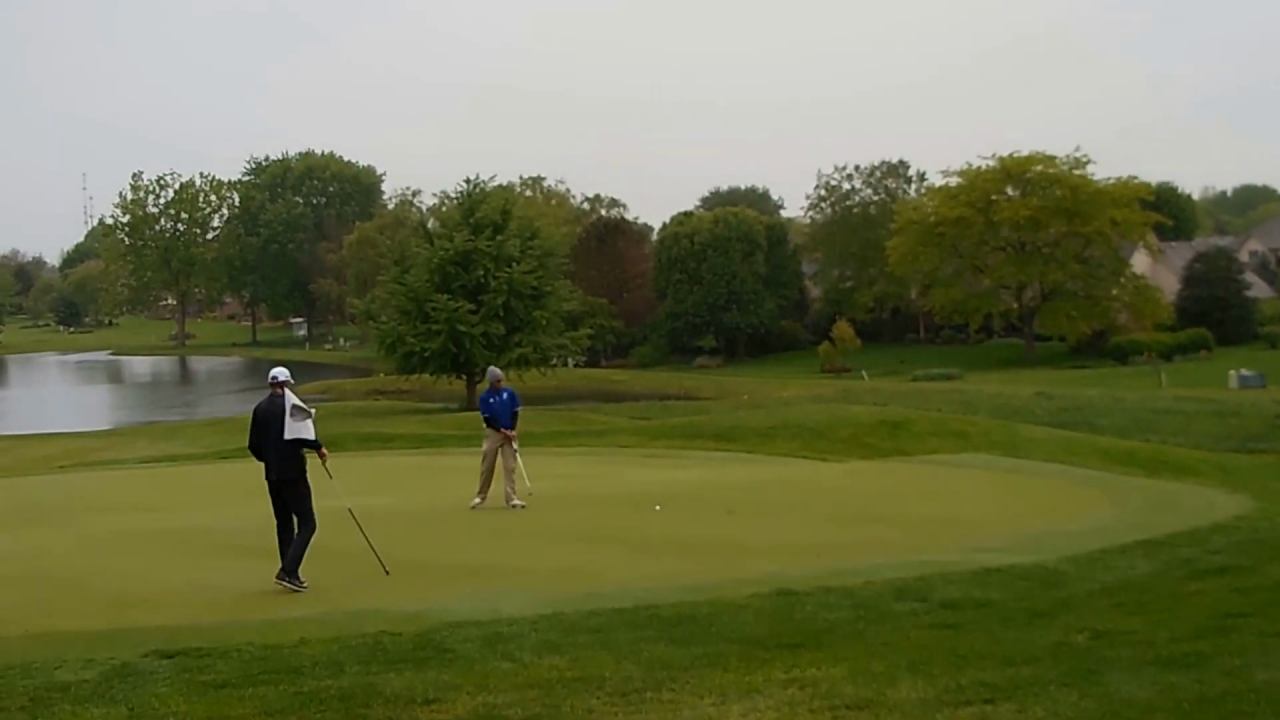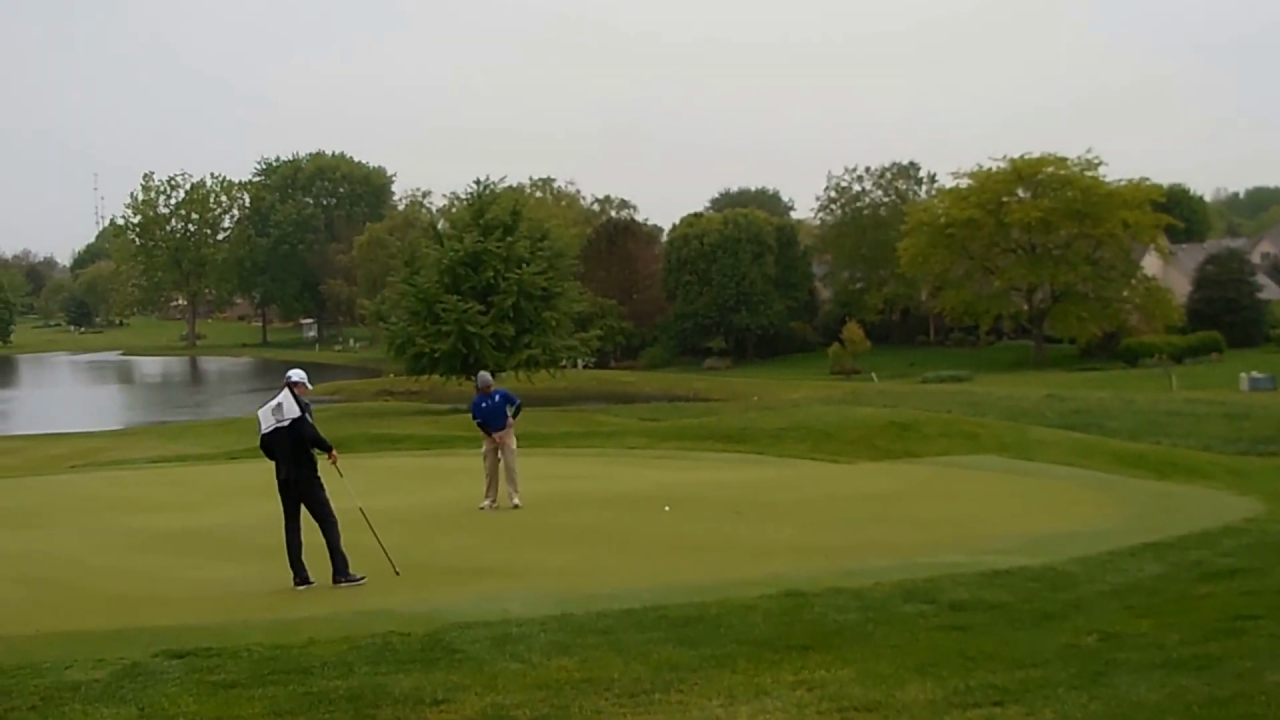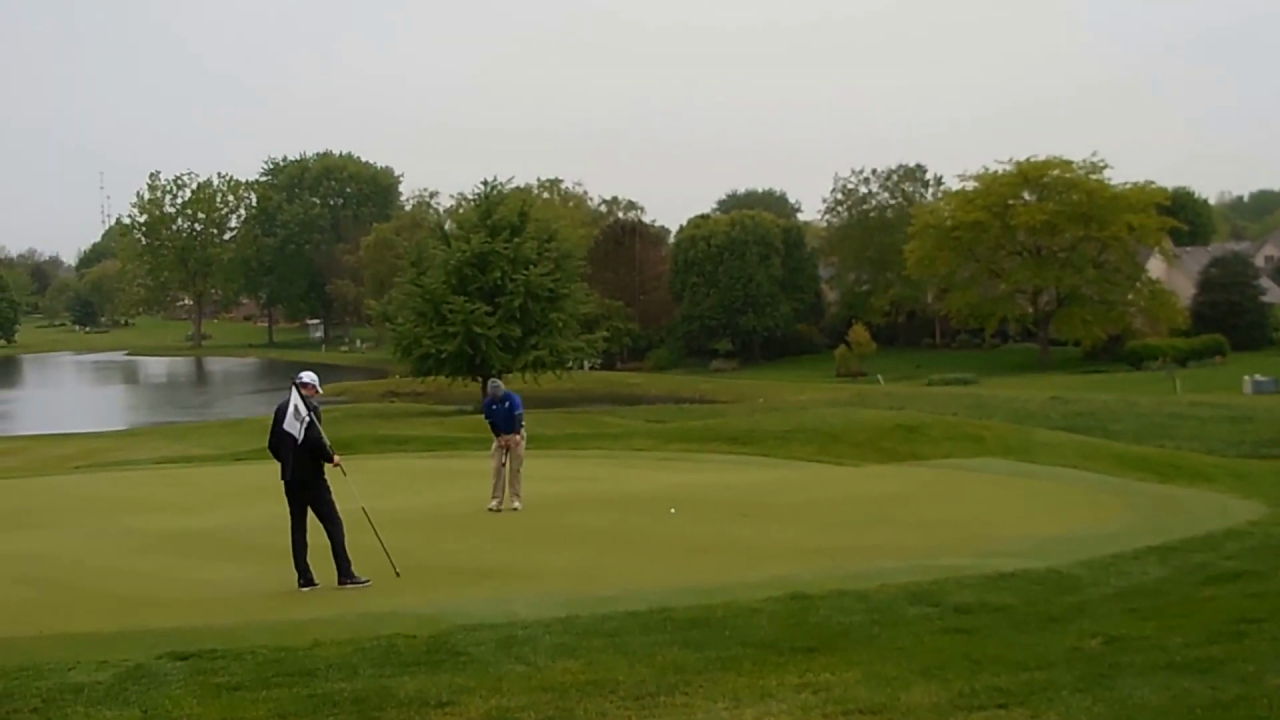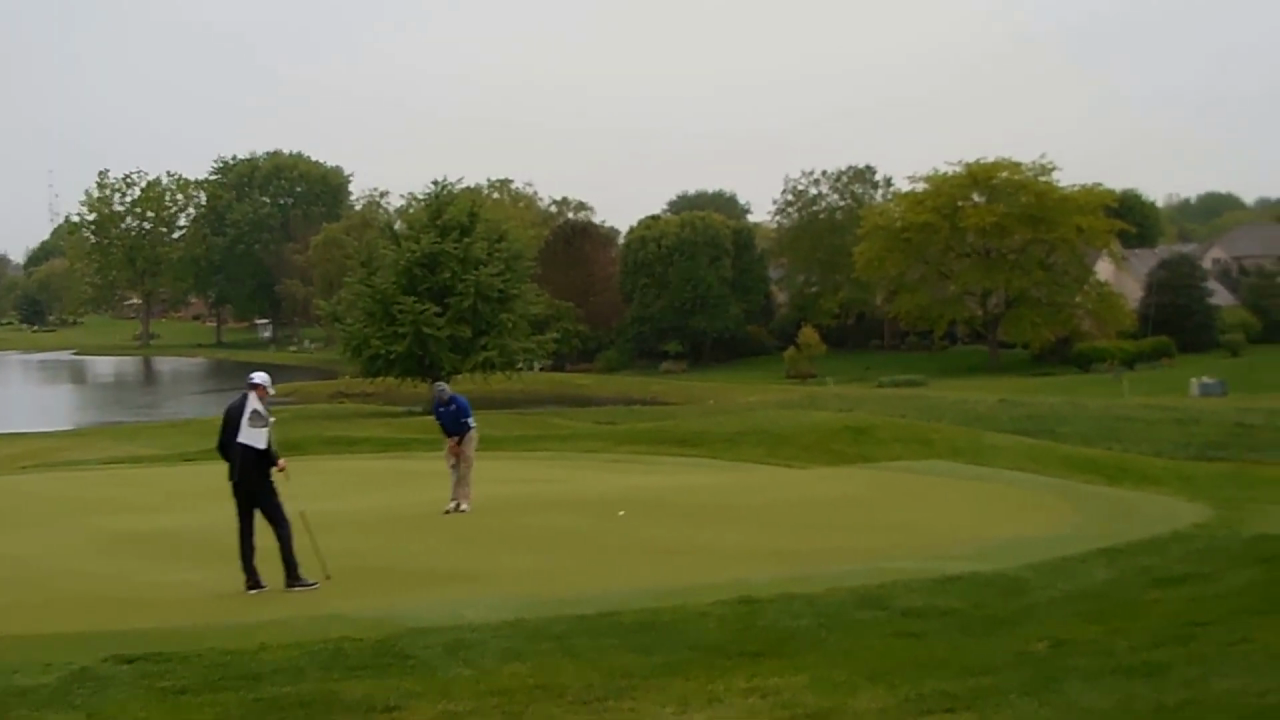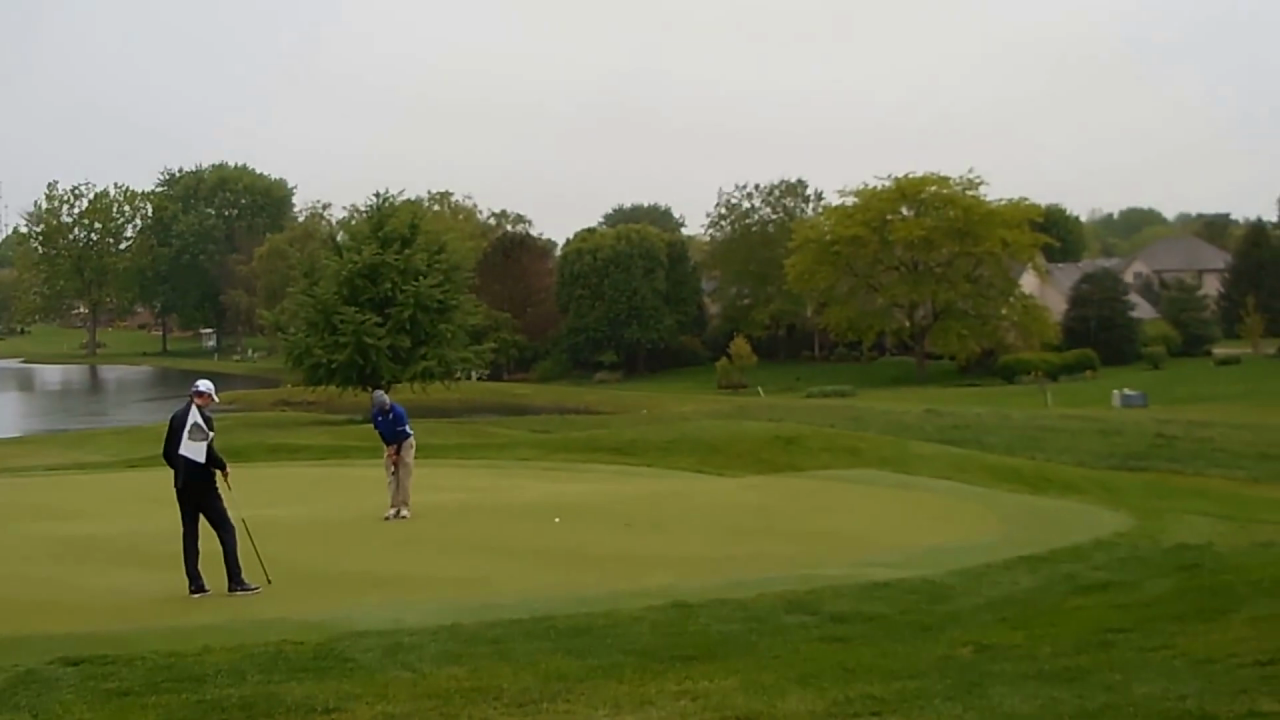
dt=0.4s
person 1, frame 1
left shoulder: (260, 409)
right shoulder: (289, 405)
left elbow: (253, 445)
right elbow: (299, 435)
right wrist: (319, 447)
left hip: (273, 475)
right hip: (292, 473)
left knee: (284, 524)
right knee: (307, 524)
left ankle: (290, 574)
right ankle: (286, 572)
person 1, frame 2
right shoulder: (300, 405)
left elbow: (265, 444)
right elbow: (310, 434)
right wrist: (329, 449)
left hip: (284, 476)
right hip: (304, 474)
left knee: (292, 525)
right knee: (328, 521)
left ankle: (300, 576)
right ankle: (340, 573)
person 1, frame 3
left shoulder: (282, 409)
right shoulder: (309, 407)
left elbow: (273, 444)
right elbow: (315, 440)
right wrist: (330, 458)
left hip: (290, 477)
right hip: (310, 475)
left knee: (298, 526)
right knee: (333, 523)
left ankle: (304, 578)
right ankle: (345, 575)
person 1, frame 4
left shoulder: (232, 409)
right shoulder: (258, 409)
left elbow: (222, 445)
right elbow: (262, 443)
right wrist: (275, 461)
left hip: (238, 478)
right hip: (257, 477)
left knee: (246, 528)
right knee: (281, 525)
left ankle: (252, 580)
right ankle: (292, 577)
person 1, frame 5
left shoulder: (177, 417)
right shoulder: (203, 418)
left elbow: (167, 452)
right elbow: (207, 451)
right wrist: (223, 466)
left hip: (183, 484)
right hip: (201, 483)
left knee: (190, 533)
right knee: (226, 530)
left ankle: (195, 584)
right ankle: (235, 581)
